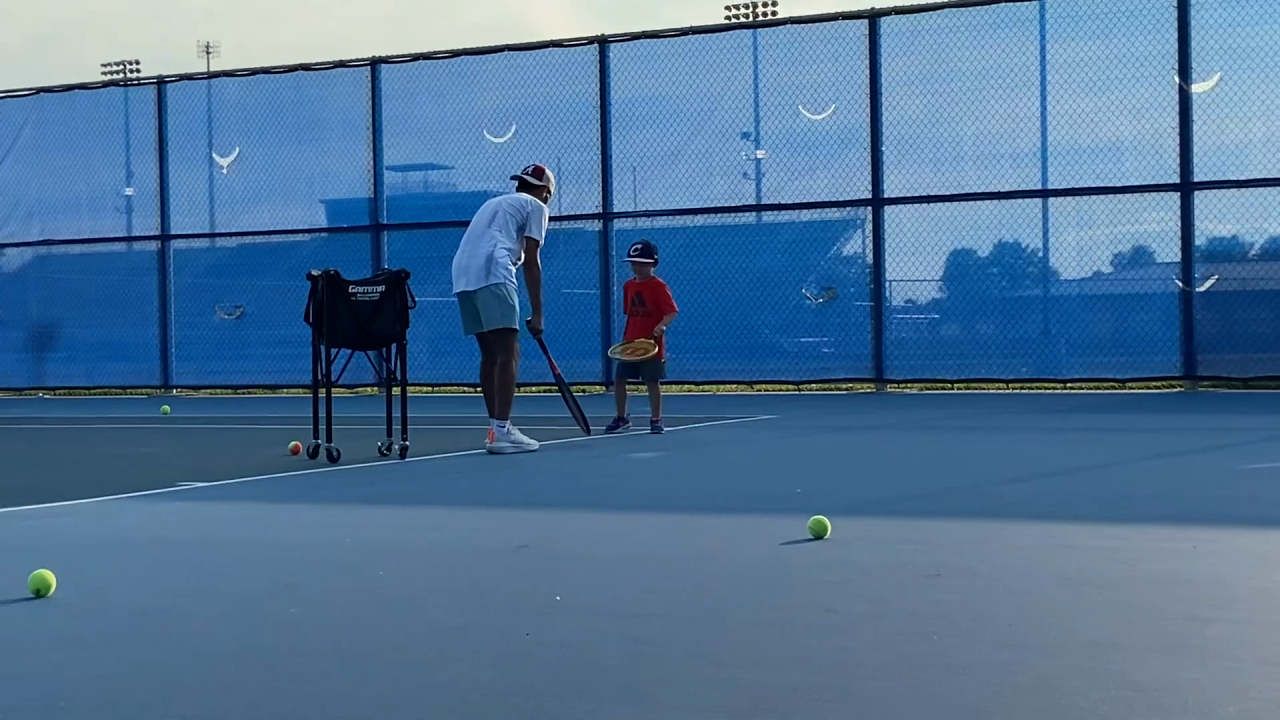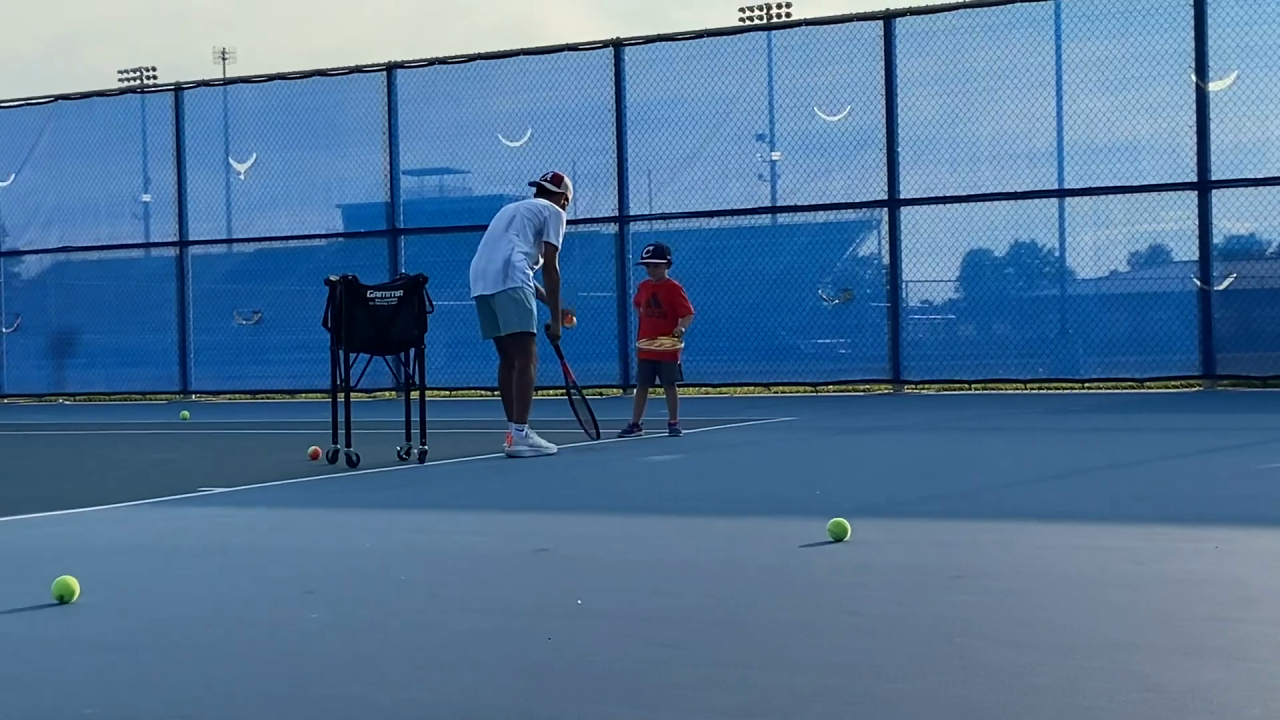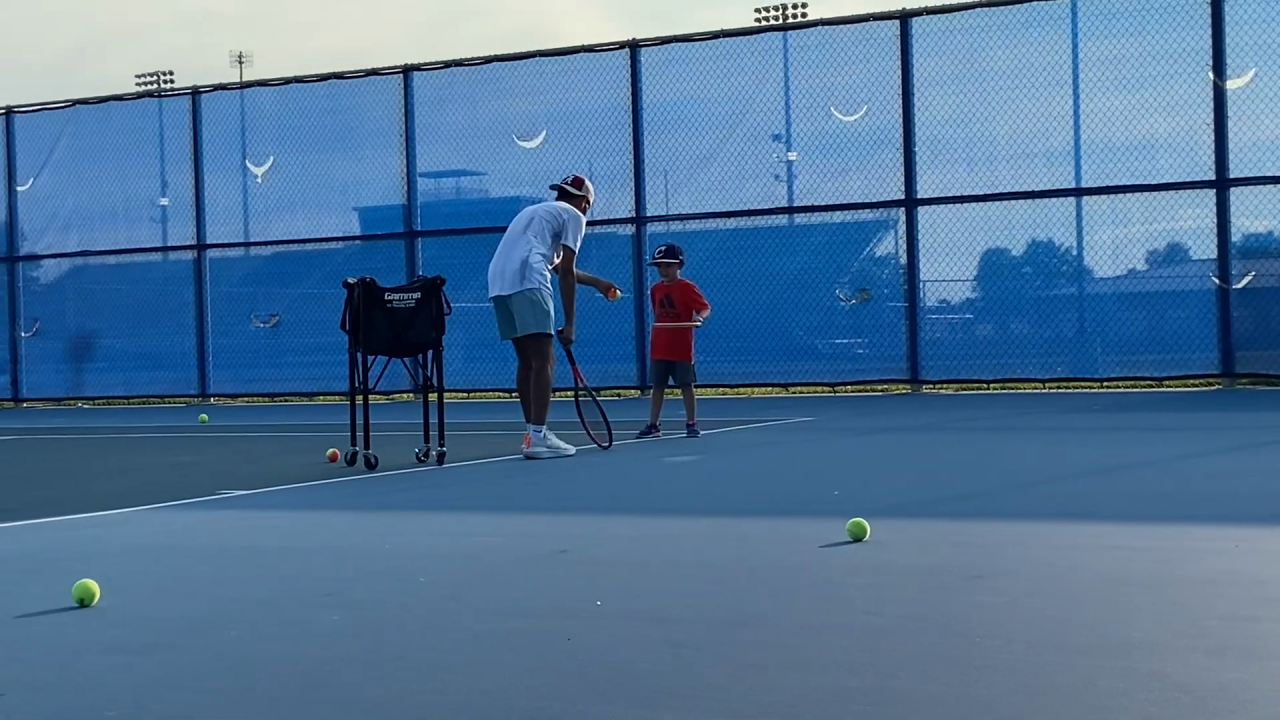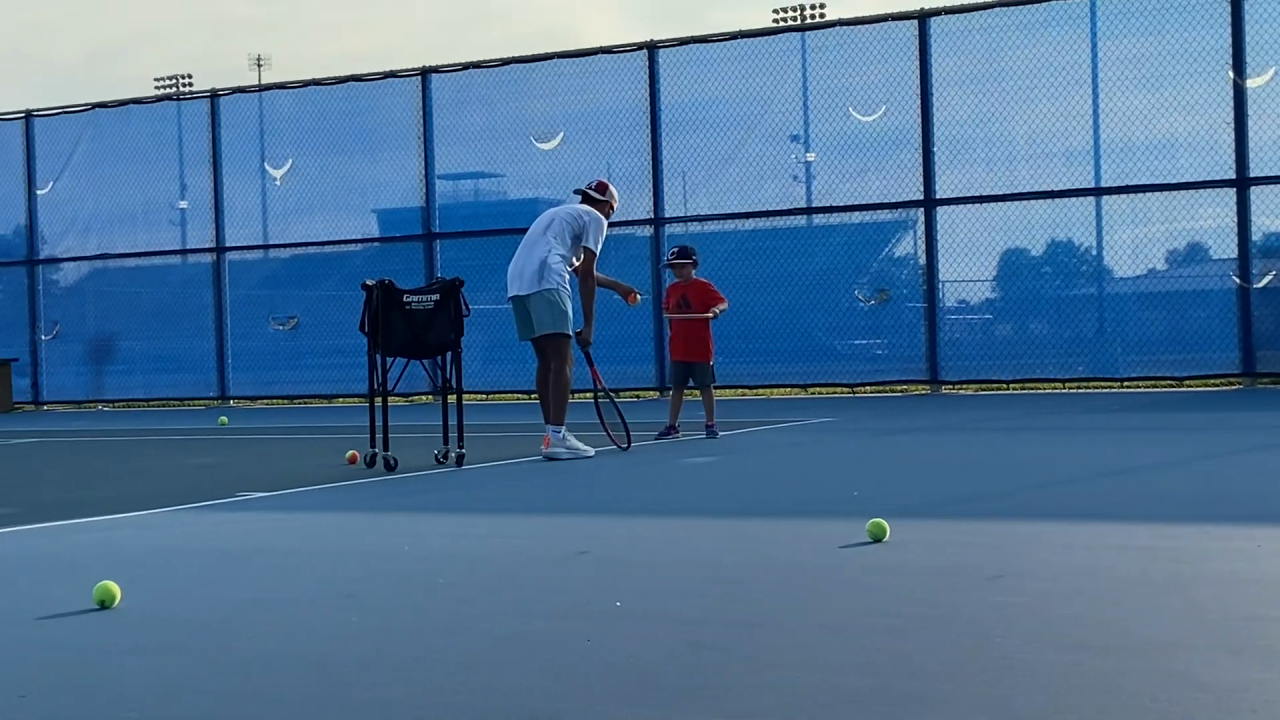
dt=0.4s
person 1, frame 1
left shoulder: (496, 203)
right shoulder: (536, 206)
right elbow: (531, 262)
right wrist: (537, 313)
left hip: (463, 276)
right hip: (492, 277)
left knee: (491, 355)
right knee: (508, 355)
left ankle: (497, 429)
right ankle: (501, 432)
person 1, frame 2
left shoulder: (513, 208)
right shoulder: (554, 211)
right elbow: (550, 267)
left wrist: (550, 302)
right wrist: (555, 317)
left hip: (480, 280)
right hip: (509, 281)
left knee: (508, 359)
right knee: (526, 359)
left ankle: (515, 432)
right ankle: (520, 435)
person 1, frame 3
left shoulder: (536, 211)
right shoulder: (573, 215)
left elbow: (557, 267)
right elbow: (566, 272)
left wrist: (597, 283)
right wrist: (570, 323)
left hip: (499, 282)
right hip: (527, 283)
left knee: (527, 360)
right knee: (543, 360)
left ankle: (533, 434)
right ankle: (538, 437)
person 1, frame 4
left shoulder: (560, 214)
right shoulder: (595, 218)
left elbow: (579, 269)
right elbow: (586, 275)
left wrist: (618, 287)
right wrist: (588, 325)
left hip: (518, 282)
right hip: (545, 283)
left knee: (547, 361)
right knee: (562, 361)
left ankle: (552, 435)
right ankle: (557, 438)
person 2, frame 1
left shoulder: (659, 286)
right shoulder: (628, 285)
left elbow: (672, 312)
left wrist: (663, 325)
right wrist: (627, 337)
right hip: (630, 343)
left knee: (652, 382)
right knee: (619, 379)
left ankle: (656, 420)
right ankle: (621, 418)
person 2, frame 2
left shoulder: (674, 288)
right shoulder: (643, 286)
left elbow: (688, 313)
left wrist: (682, 326)
left hip: (667, 347)
right hip: (645, 347)
left knee: (670, 385)
right knee: (642, 385)
left ankle: (673, 423)
right ankle: (635, 424)
person 2, frame 3
left shoulder: (687, 287)
right shoulder: (656, 289)
left elbow: (706, 307)
left wrist: (700, 317)
right wrist: (658, 331)
left hip: (682, 348)
right hip: (659, 348)
left knee: (686, 385)
right knee: (657, 386)
left ankle: (692, 423)
right ankle: (653, 425)
person 2, frame 4
left shoulder: (704, 286)
right shoulder: (672, 289)
left elbow: (723, 302)
left wrist: (716, 309)
right wrist: (671, 322)
left hip: (700, 348)
right hip: (678, 349)
left knee: (705, 386)
right knee: (676, 387)
left ankle: (711, 424)
right ankle: (672, 426)
